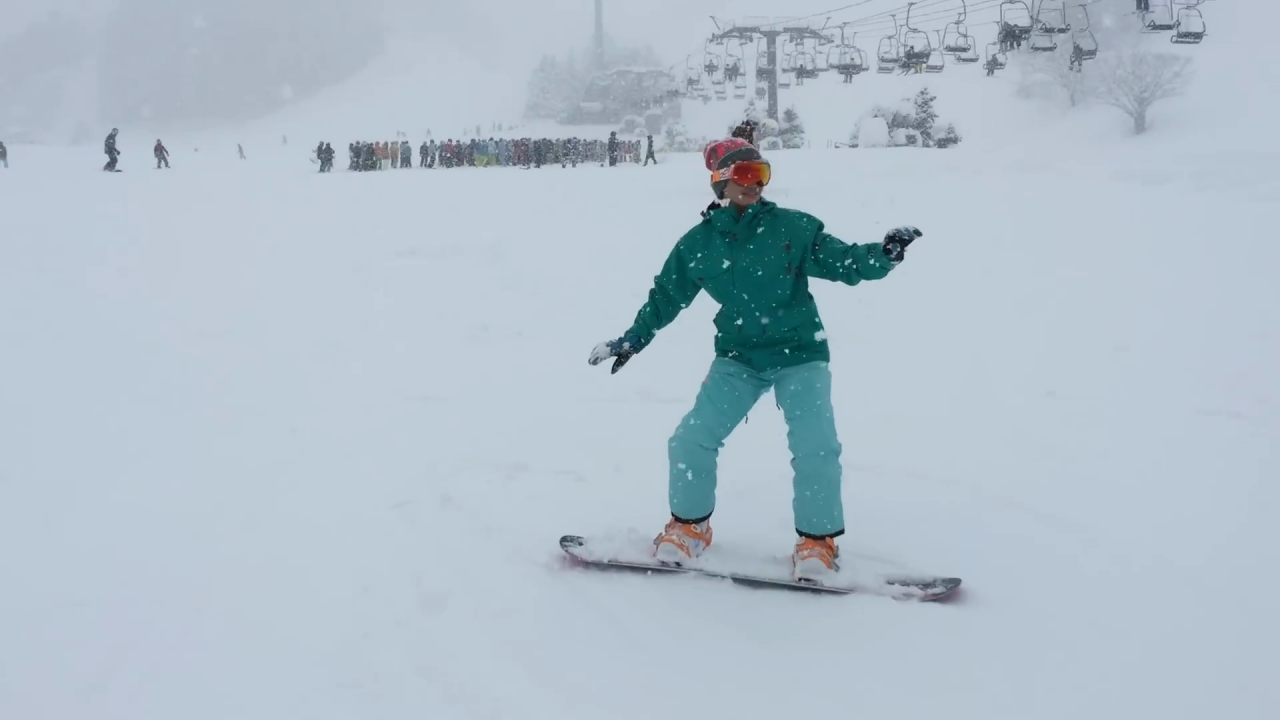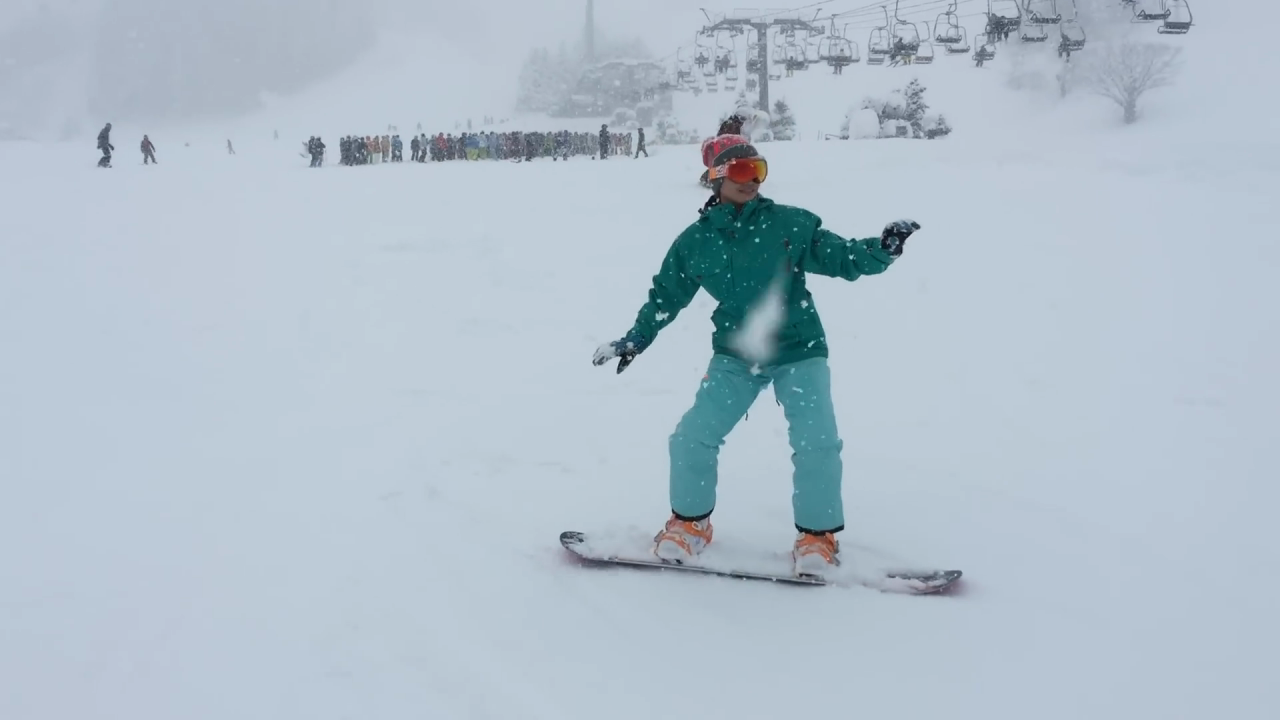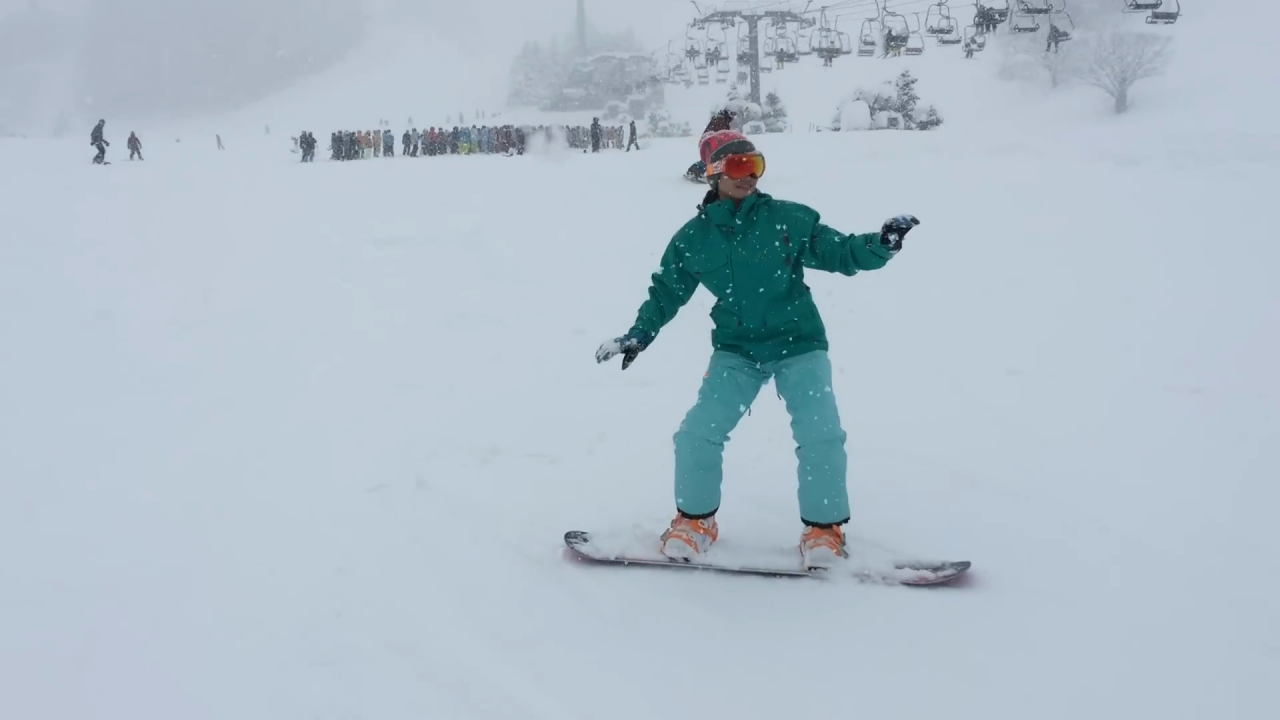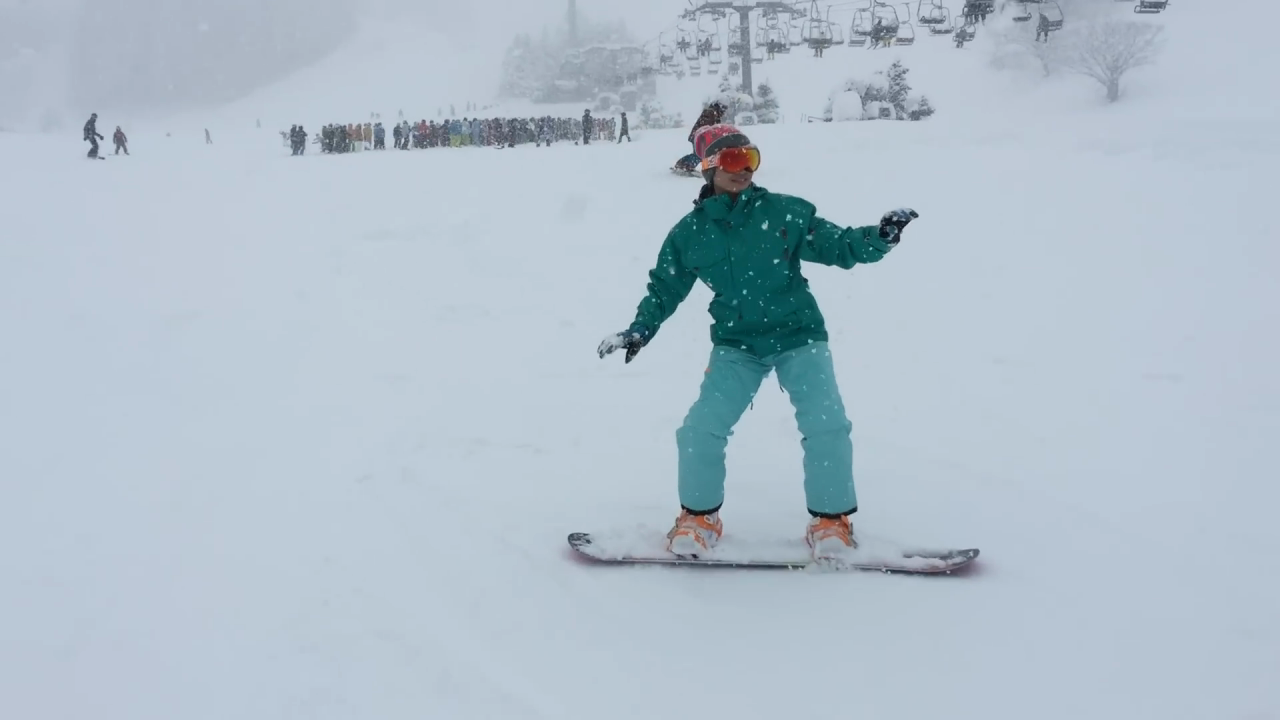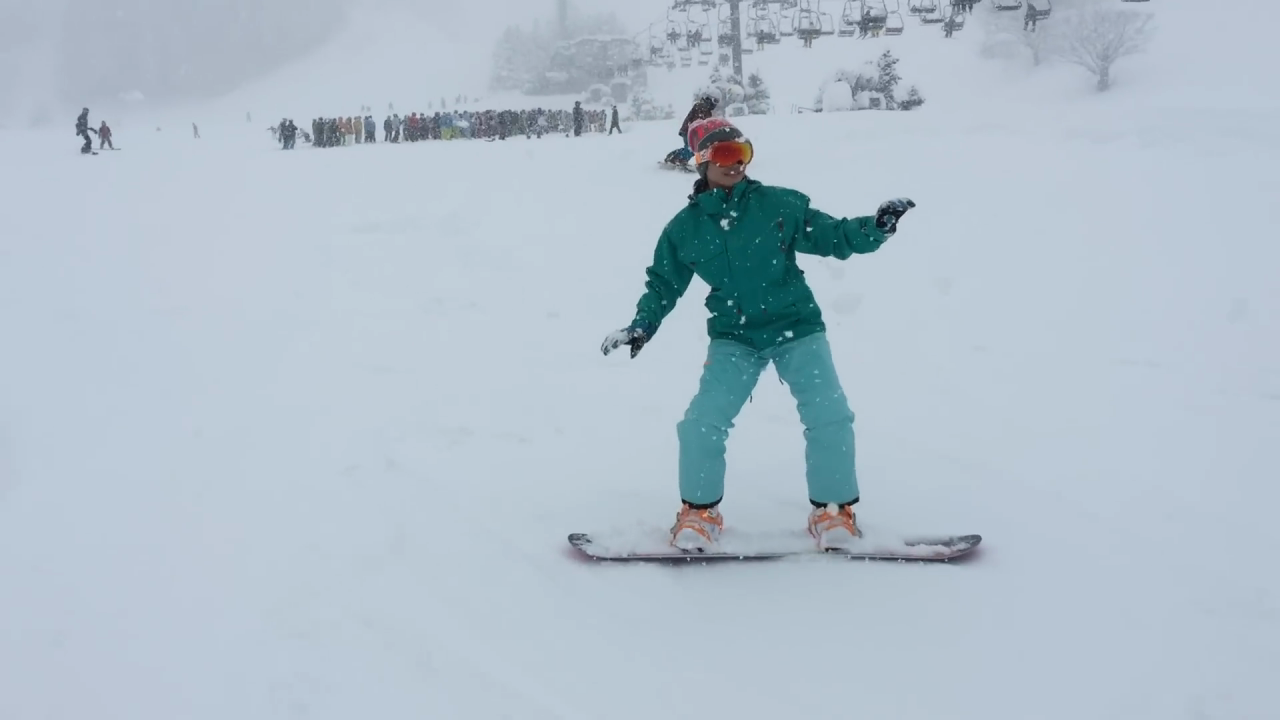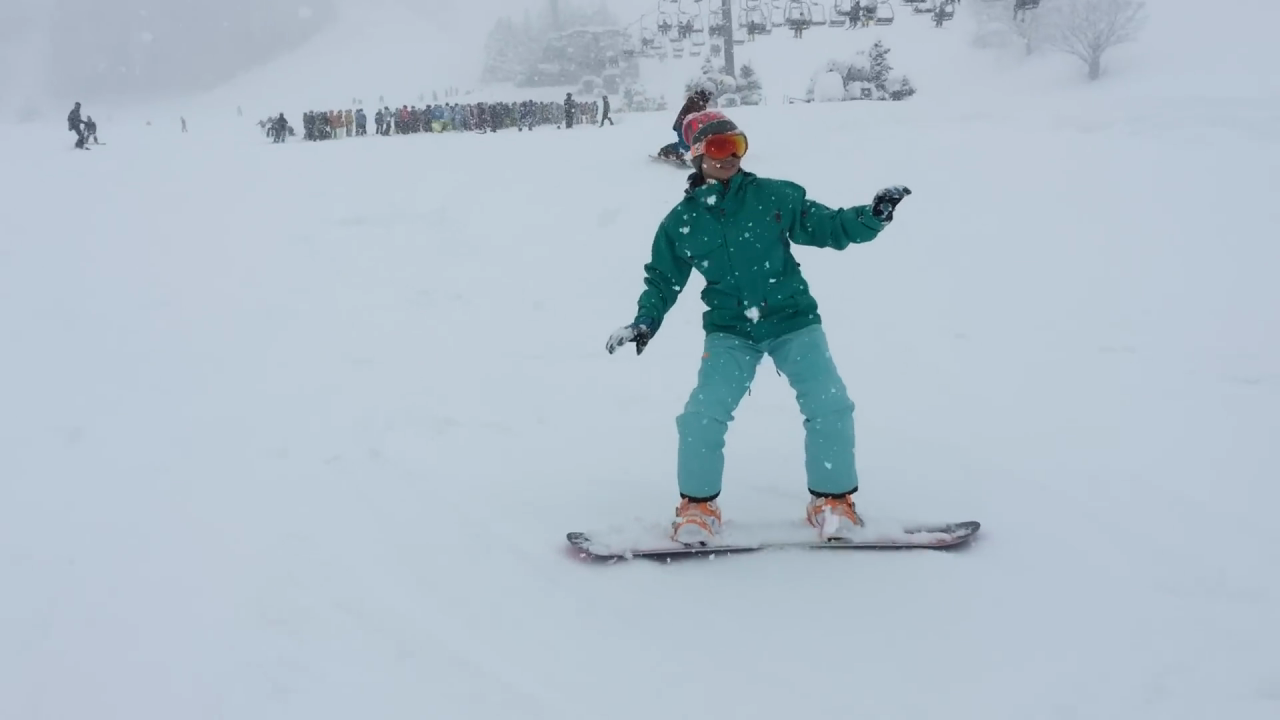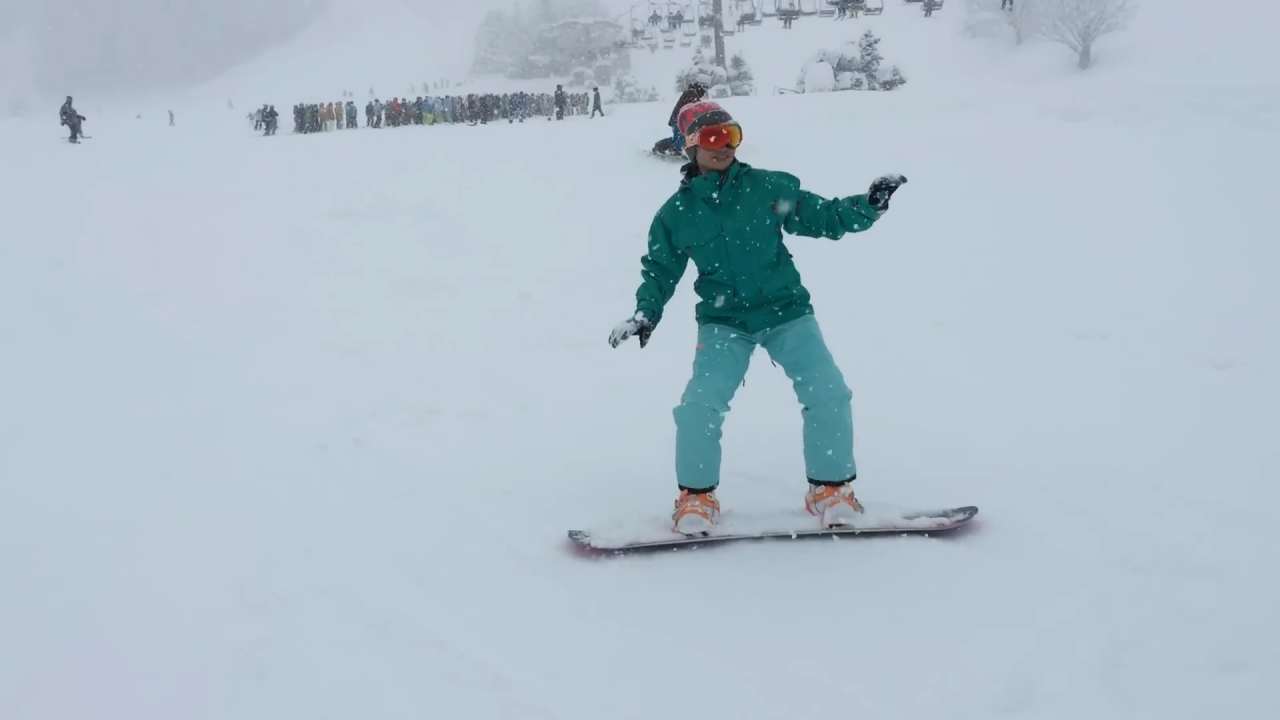
dt=0.1s
person 1, frame 1
left shoulder: (793, 227)
right shoulder: (696, 244)
left elbow: (842, 262)
right elbow: (666, 296)
left wrist: (883, 254)
right wrist: (634, 339)
left hip: (800, 354)
right hip: (738, 358)
left knee: (816, 445)
right knee: (692, 440)
left ankle: (817, 540)
right ankle: (689, 526)
person 1, frame 2
left shoulder: (791, 224)
right shoulder: (694, 241)
left elbow: (840, 257)
right elbow: (666, 295)
left wrist: (882, 249)
right wrist: (637, 338)
left hip: (798, 350)
right hip: (735, 355)
left knee: (816, 441)
right knee: (692, 437)
left ankle: (816, 535)
right ankle: (689, 523)
person 1, frame 3
left shoulder: (788, 219)
right shoulder: (691, 239)
left elbow: (839, 253)
right elbow: (666, 293)
left wrist: (882, 244)
right wrist: (640, 335)
left hip: (799, 344)
right hip: (736, 350)
left knee: (822, 434)
right knee: (697, 434)
left ankle: (824, 528)
right ankle: (694, 521)
person 1, frame 4
left shoulder: (786, 212)
right shoulder: (689, 233)
left elbow: (837, 246)
right elbow: (665, 288)
left wrist: (880, 237)
right wrist: (641, 329)
left hip: (798, 336)
right hip: (736, 344)
left knee: (826, 424)
right knee: (701, 429)
left ankle: (829, 518)
right ankle: (698, 517)
person 1, frame 5
left shoulder: (780, 204)
right shoulder: (684, 228)
left elbow: (832, 237)
right elbow: (663, 284)
left wrist: (876, 226)
right wrist: (643, 326)
left hip: (796, 328)
right hip: (734, 337)
left knee: (830, 414)
right knee: (703, 422)
left ankle: (832, 509)
right ankle: (699, 511)
person 1, frame 6
left shoulder: (776, 196)
right shoulder: (681, 221)
left elbow: (829, 227)
right elbow: (663, 279)
left wrist: (873, 216)
right wrist: (646, 320)
left hip: (793, 320)
right hip: (730, 330)
left knee: (830, 404)
right knee: (702, 415)
left ankle: (831, 500)
right ankle: (698, 504)
person 1, frame 7
left shoulder: (770, 188)
right shoulder: (675, 212)
left elbow: (823, 217)
right elbow: (660, 271)
left wrist: (868, 206)
right wrist: (647, 313)
left hip: (786, 310)
right hip: (724, 320)
left knee: (829, 392)
right knee: (700, 404)
left ankle: (830, 488)
right ankle: (696, 495)
